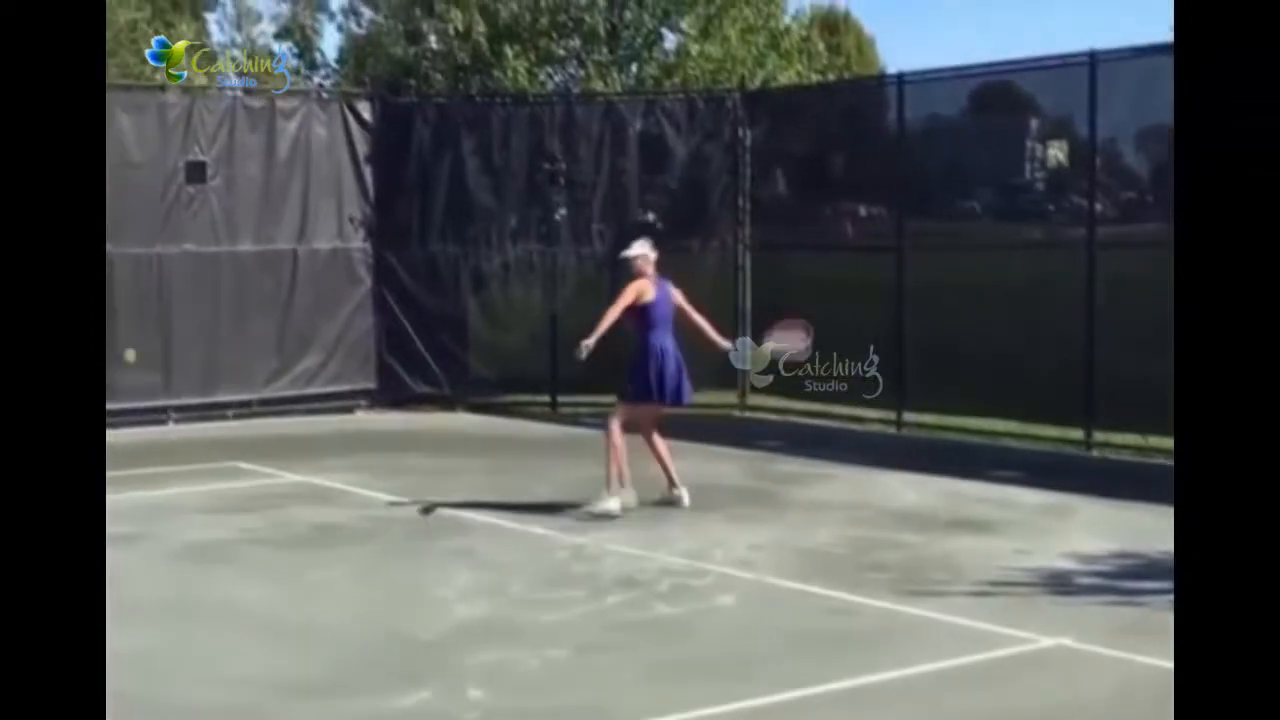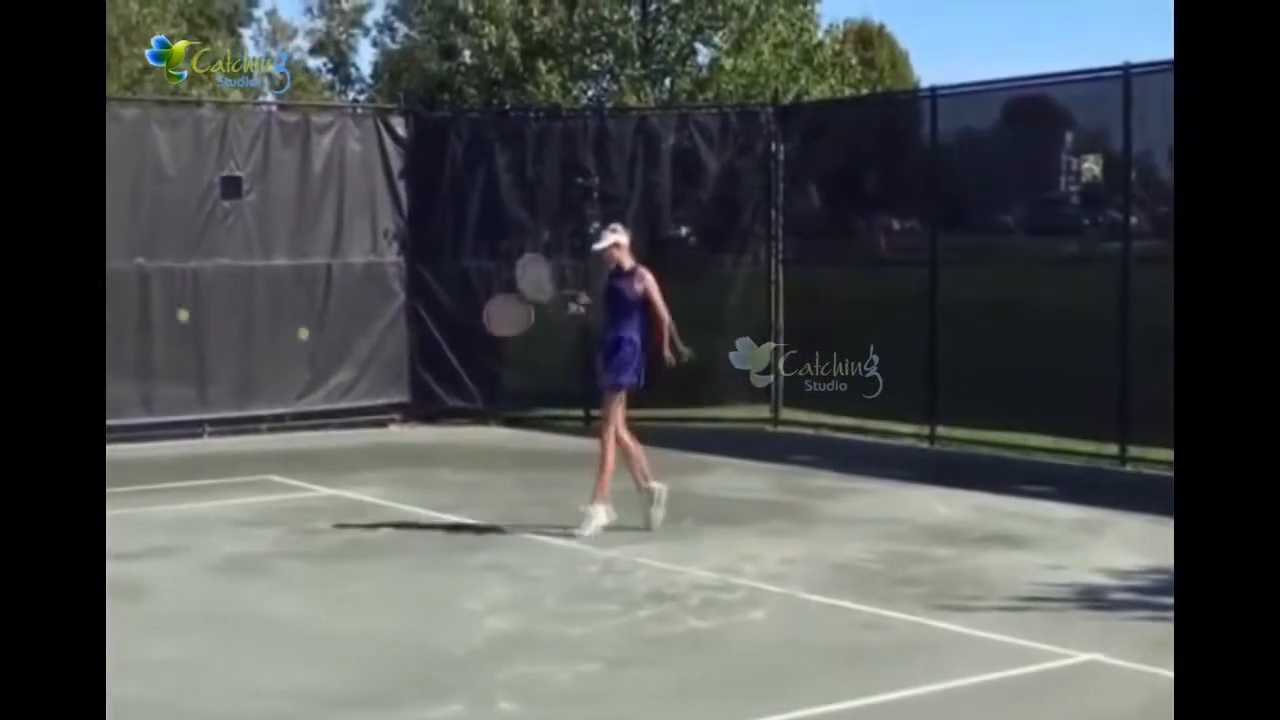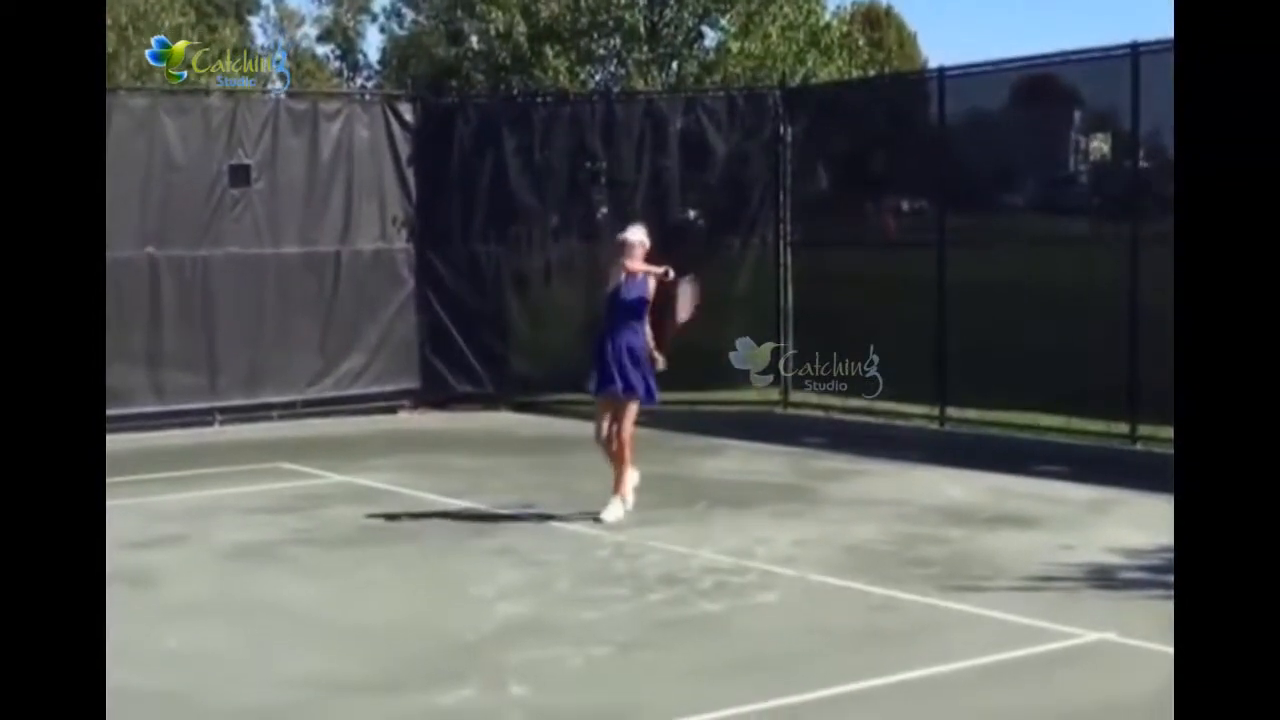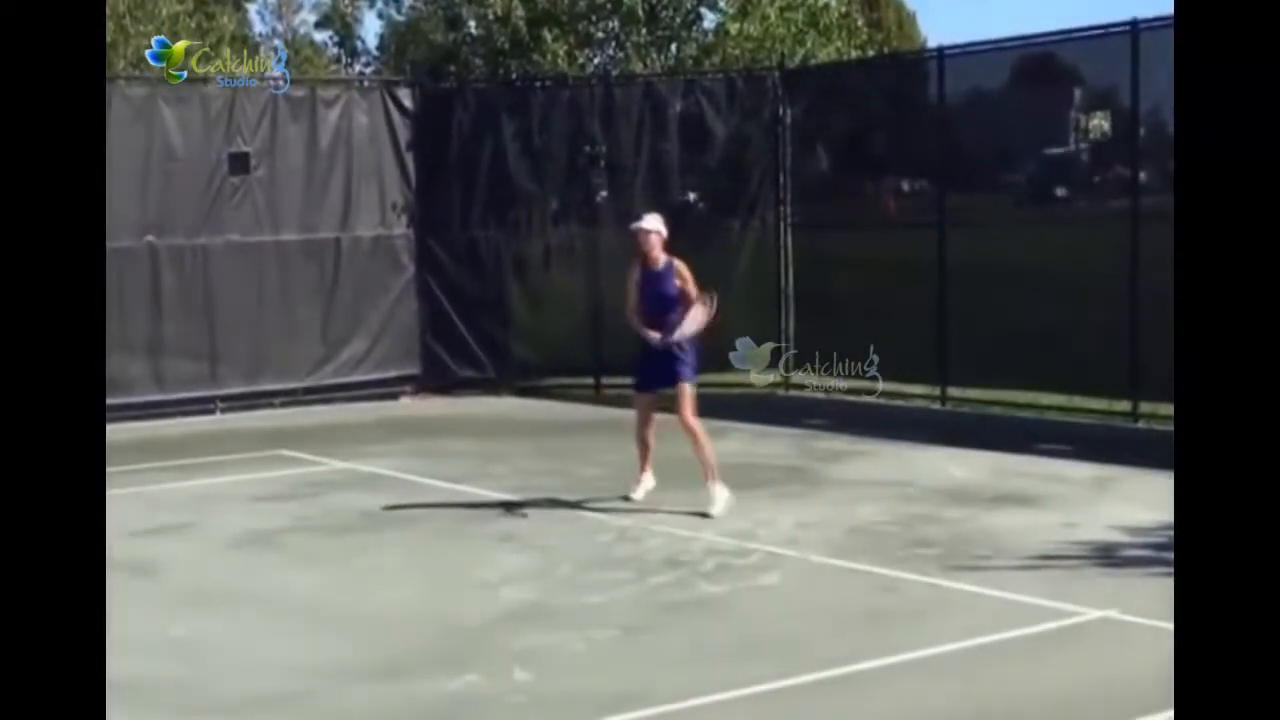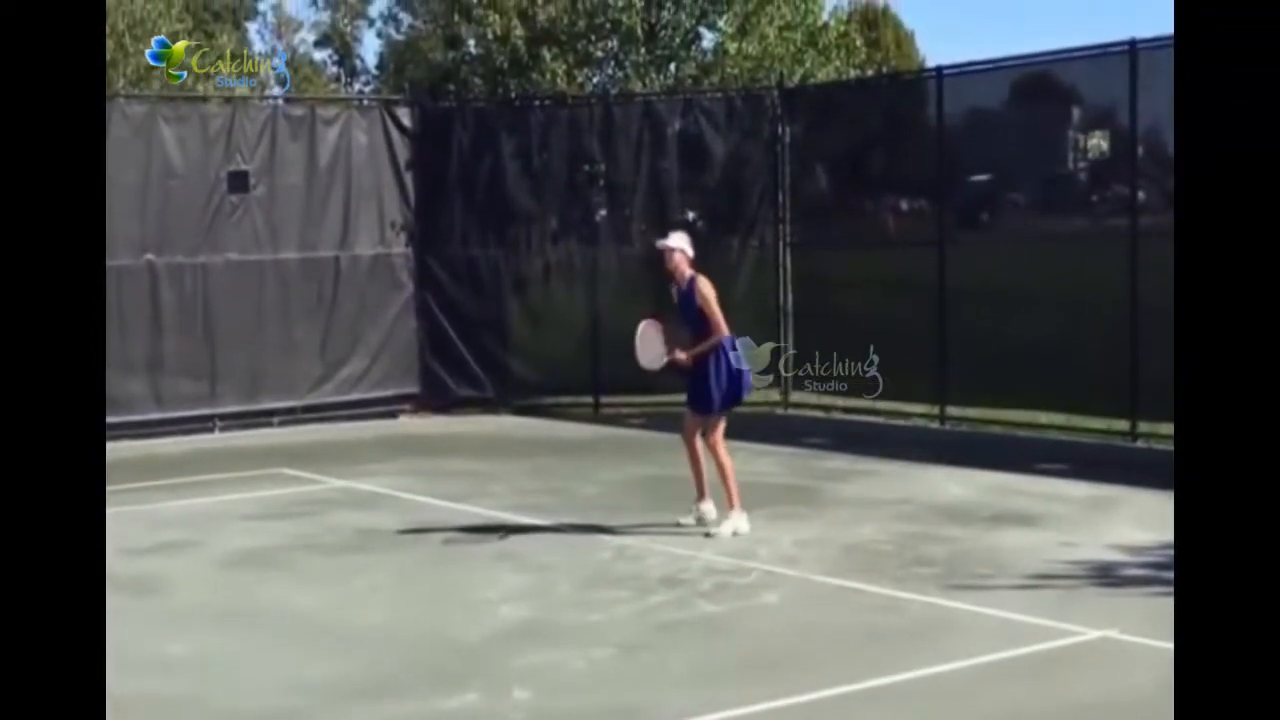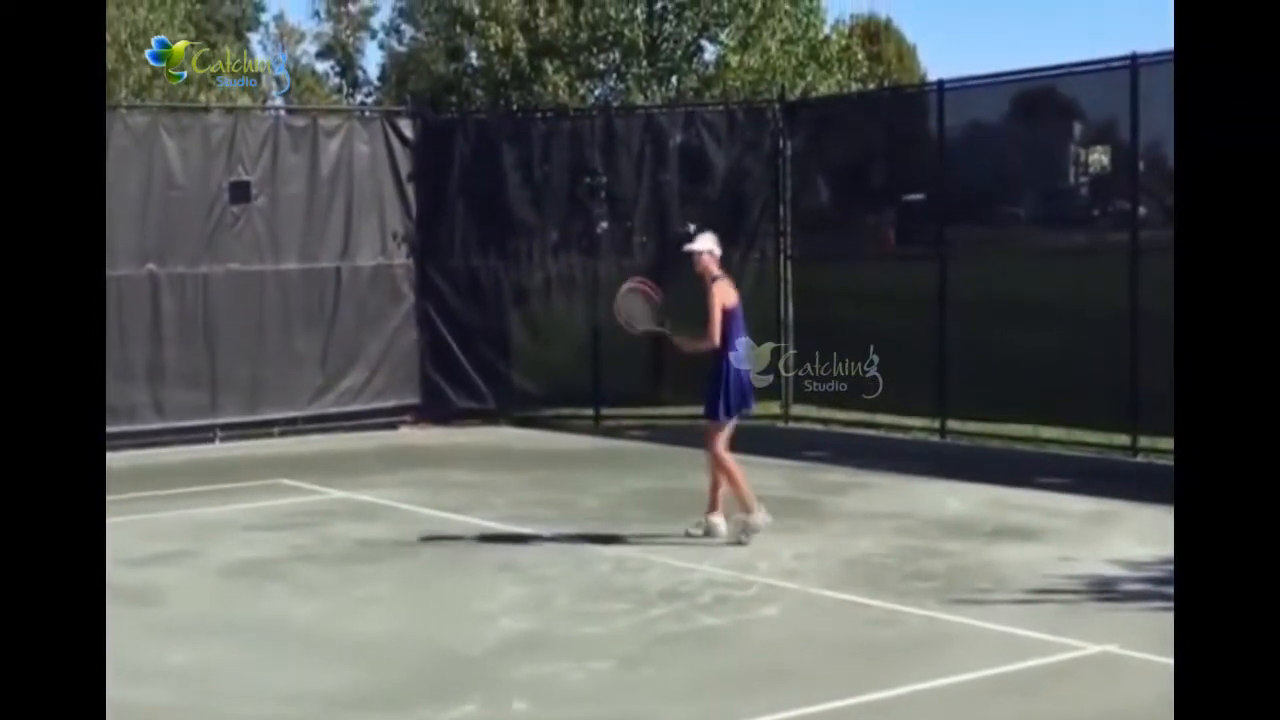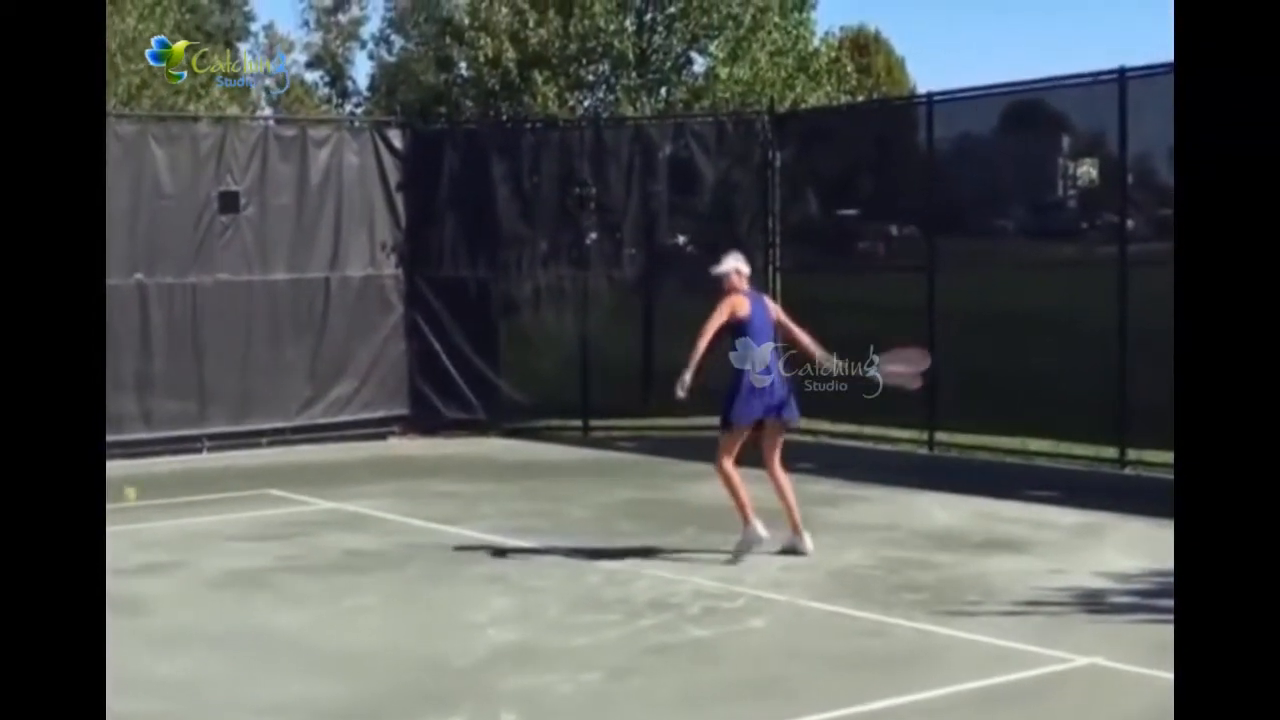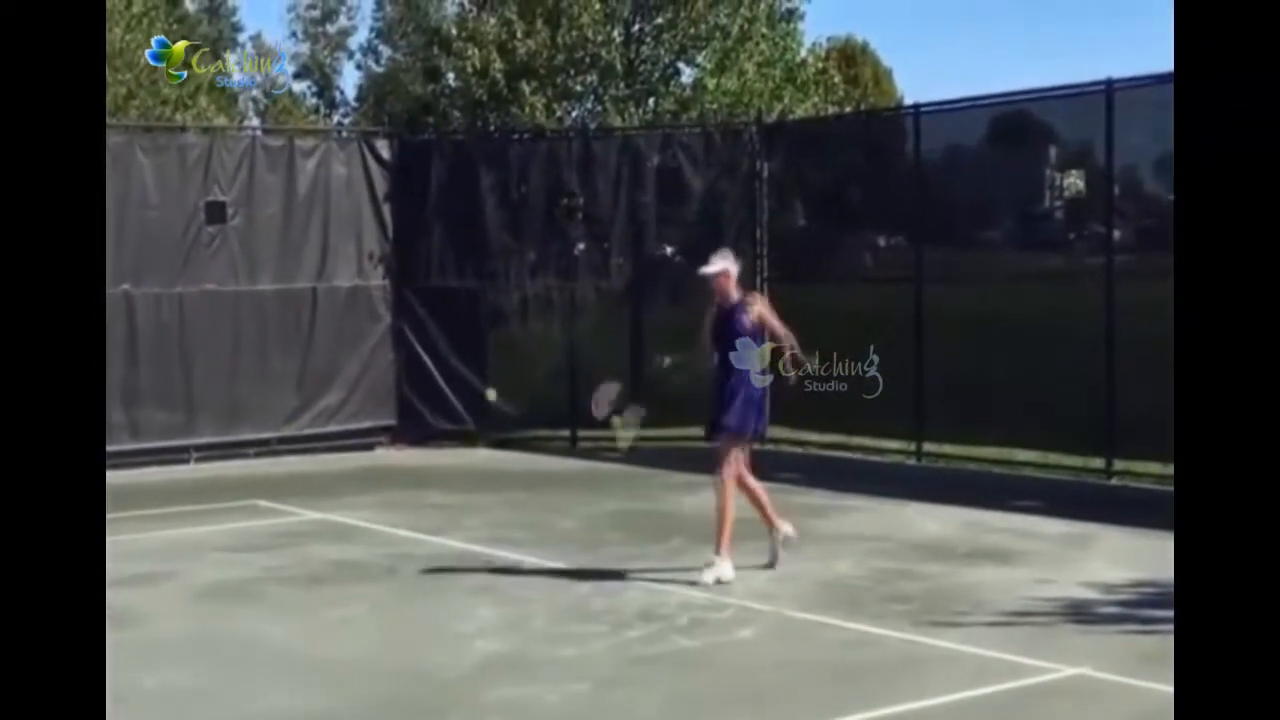
dt=0.5s
person 1, frame 1
left shoulder: (637, 286)
right shoulder: (669, 288)
left elbow: (615, 310)
right elbow: (695, 316)
left wrist: (593, 338)
right wrist: (719, 341)
left hip: (650, 360)
right hip: (670, 360)
left knee: (614, 425)
right knee: (648, 428)
left ankle: (621, 491)
right ankle: (675, 489)
person 1, frame 2
left shoulder: (642, 276)
right shoulder: (612, 274)
left elbow: (663, 314)
left wrist: (671, 345)
left hip: (626, 351)
right hip: (609, 350)
left knee: (609, 429)
right knee: (617, 430)
left ankle: (600, 506)
right ankle: (648, 486)
person 1, frame 3
left shoulder: (650, 283)
right shoulder: (619, 268)
right elbow: (627, 265)
left wrist: (653, 352)
right wrist: (660, 271)
left hip: (635, 356)
right hip: (610, 354)
left knee: (623, 431)
right knee: (602, 434)
left ankle: (618, 497)
right ankle: (627, 476)
person 1, frame 4
left shoulder: (678, 269)
right shoulder: (637, 271)
left elbow: (695, 307)
right elbow: (632, 313)
right wrist: (646, 333)
left hip: (678, 347)
right hip: (651, 347)
left knee: (687, 417)
right knee: (643, 420)
left ankle: (716, 486)
right ankle: (645, 475)
person 1, frame 5
left shoulder: (700, 285)
right shoulder: (676, 288)
left elbow: (722, 331)
left wrist: (693, 353)
right wrist: (684, 353)
left hip: (719, 364)
right hip: (702, 365)
left knee: (714, 441)
right knee: (689, 436)
left ankle: (737, 515)
right ankle: (704, 505)
person 1, frame 6
left shoulder: (718, 288)
right shoulder: (718, 285)
left elbow: (715, 340)
left wrist: (690, 345)
right wrist: (693, 342)
left hip: (731, 367)
right hip: (728, 367)
left knee: (717, 448)
right knee: (716, 446)
left ankle: (753, 511)
right ankle: (714, 517)
person 1, frame 7
left shoulder: (732, 302)
right shoulder: (767, 302)
left elbow: (706, 335)
right elbow: (796, 333)
left wrist: (689, 371)
right wrist: (823, 357)
left hip: (750, 383)
right hip: (775, 382)
left knee: (723, 460)
right knee: (772, 465)
left ankle: (752, 524)
right ankle: (799, 535)
person 1, frame 8
left shoulder: (753, 302)
right shoulder: (715, 308)
left elbow: (780, 332)
right elbow: (709, 345)
left wrist: (796, 357)
left hip: (745, 390)
right hip: (727, 387)
left knee: (728, 474)
right knee: (739, 472)
left ankle: (723, 560)
right ankle: (777, 527)
